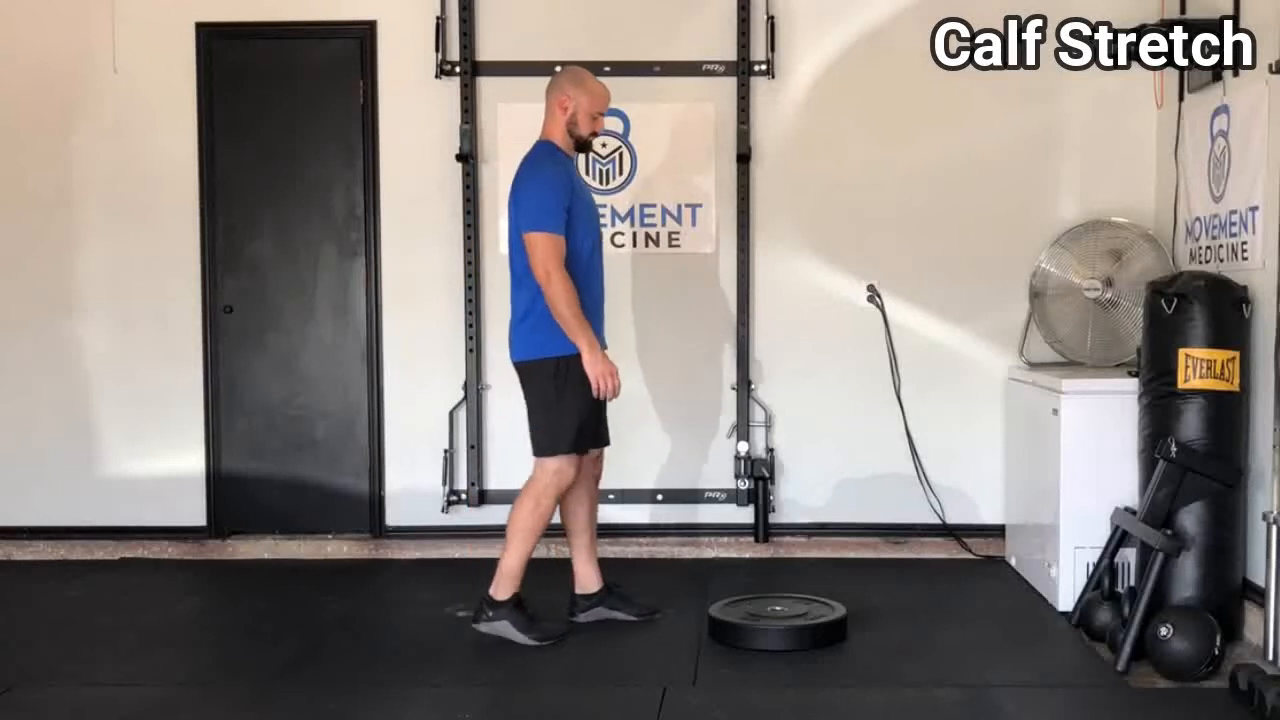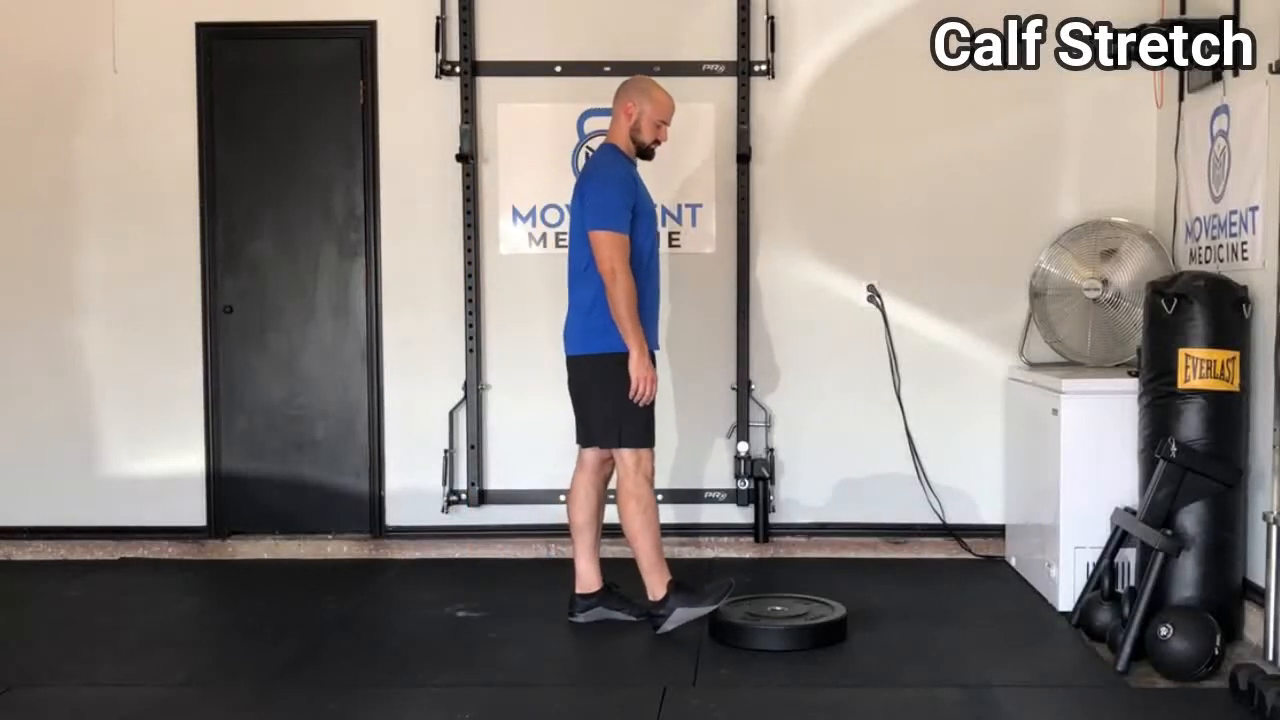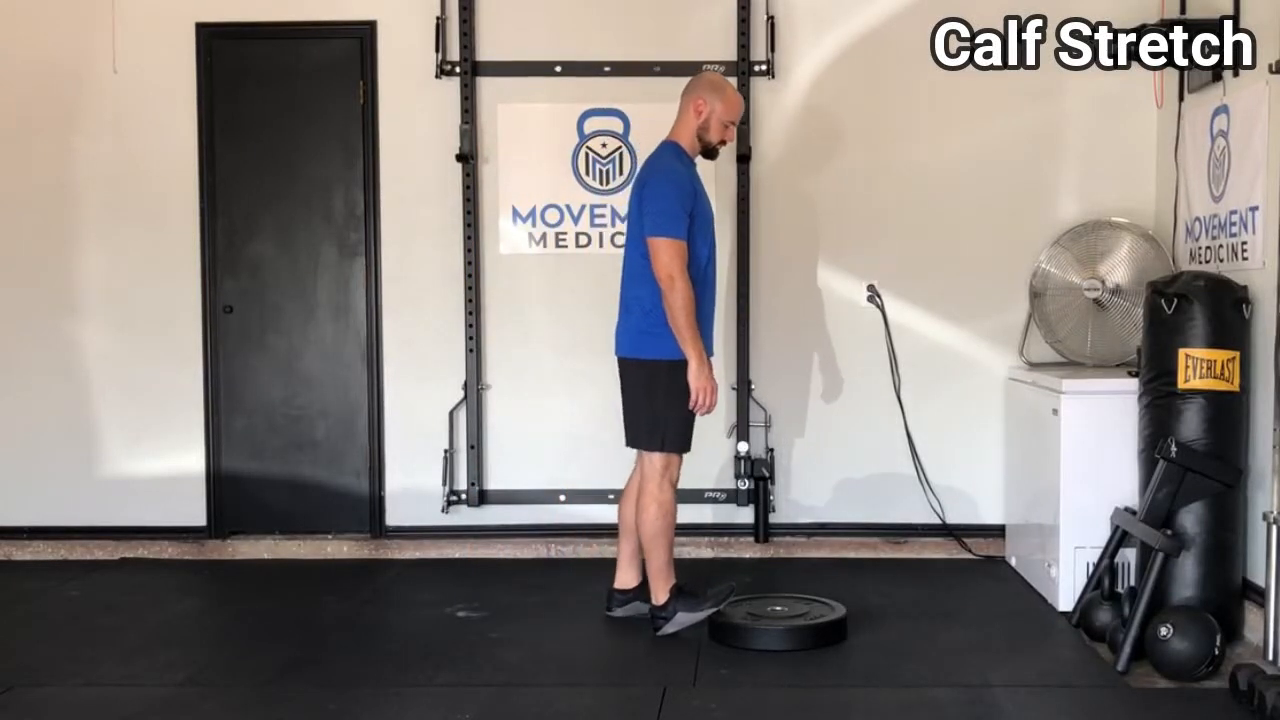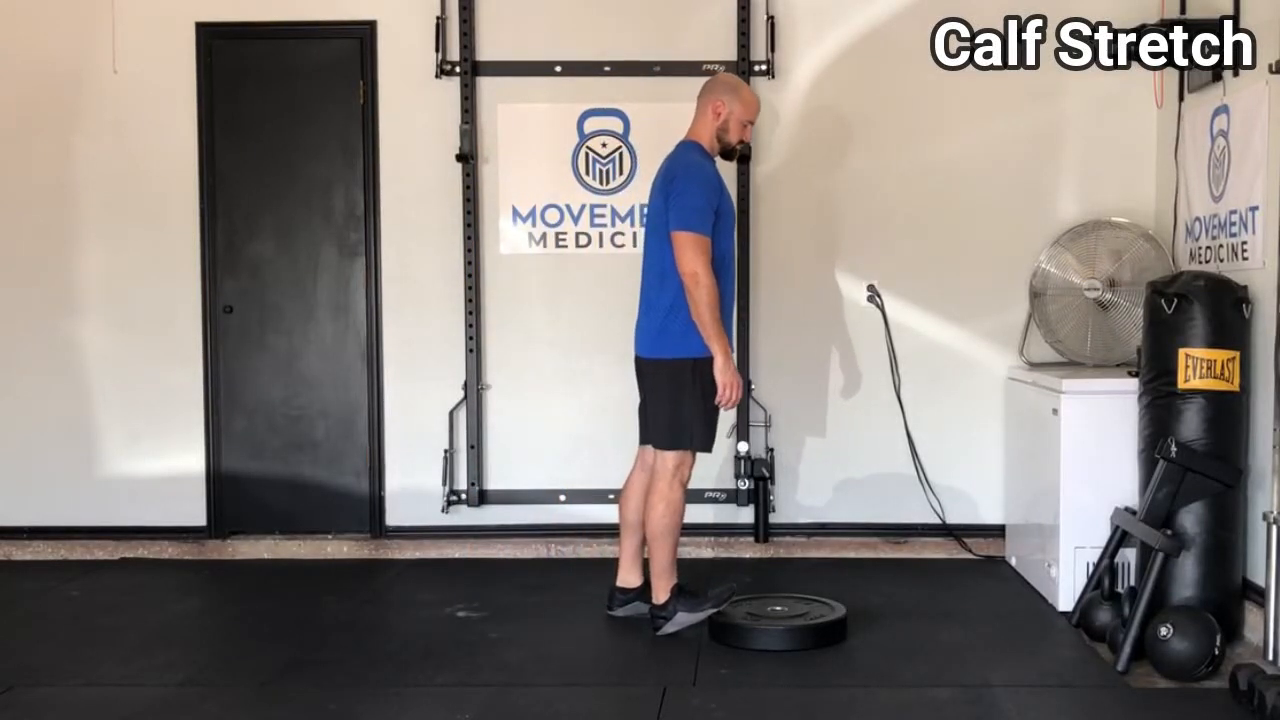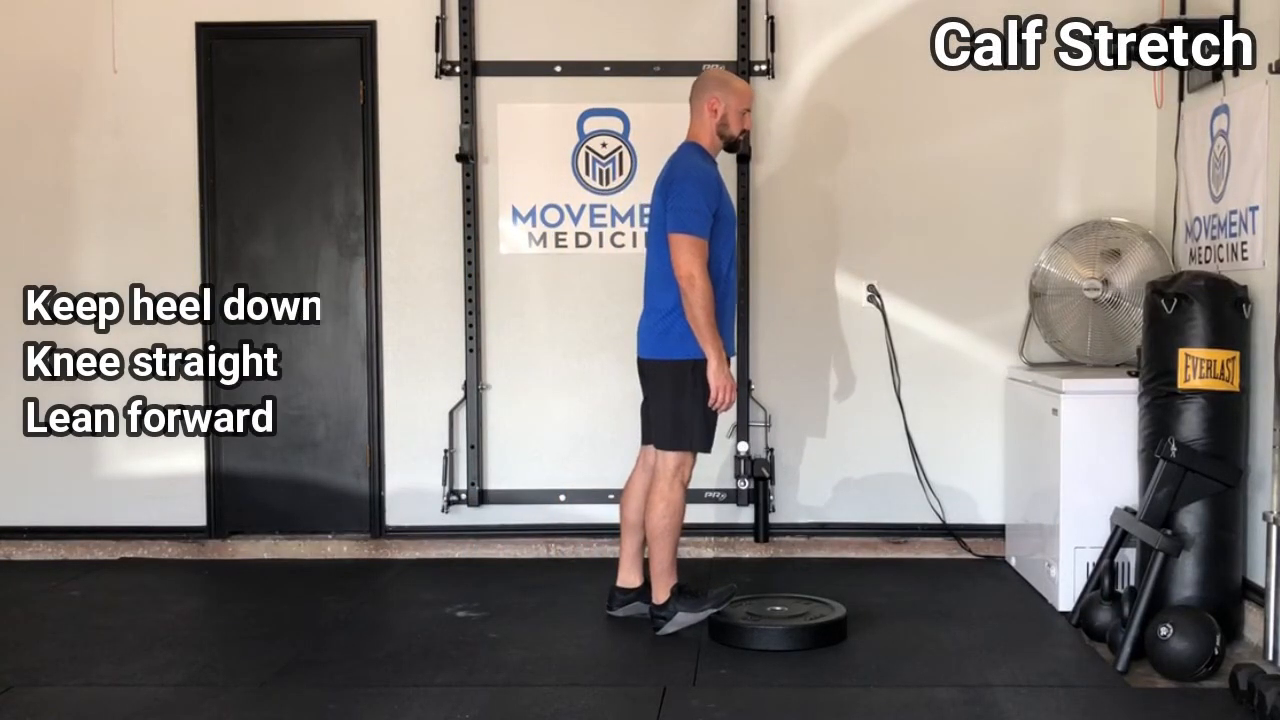
dt=1s
person 1, frame 1
left shoulder: (561, 170)
right shoulder: (544, 173)
right elbow: (549, 273)
left wrist: (589, 348)
right wrist: (593, 350)
left hip: (570, 349)
right hip: (554, 351)
left knee: (587, 466)
right knee: (558, 472)
left ankle: (590, 591)
right ankle: (499, 600)
person 1, frame 2
left shoulder: (614, 172)
right shoulder: (610, 175)
right elbow: (614, 271)
left wrist: (632, 348)
right wrist: (638, 351)
left hip: (600, 347)
right hip: (611, 348)
left knee: (595, 462)
right knee: (635, 467)
left ankle: (588, 591)
right ankle: (664, 596)
person 1, frame 3
left shoulder: (675, 170)
right shoulder: (670, 174)
right elbow: (671, 276)
left wrist: (695, 353)
right wrist: (696, 360)
left hip: (655, 348)
right hip: (661, 352)
left knee: (650, 469)
right knee: (660, 471)
left ankle: (628, 587)
right ankle: (665, 600)
person 1, frame 4
left shoulder: (683, 165)
right shoulder: (695, 172)
right elbow: (695, 271)
left wrist: (709, 350)
right wrist: (722, 354)
left hip: (663, 344)
right hip: (682, 349)
left knee: (651, 462)
right knee: (672, 469)
left ankle: (628, 586)
right ankle: (665, 599)
person 1, frame 5
left shoulder: (687, 168)
right shoulder: (695, 174)
right elbow: (691, 274)
left wrist: (709, 352)
right wrist: (716, 357)
left hip: (666, 347)
right hip: (684, 351)
left knee: (652, 463)
right knee: (673, 470)
left ankle: (629, 586)
right ankle: (665, 600)
